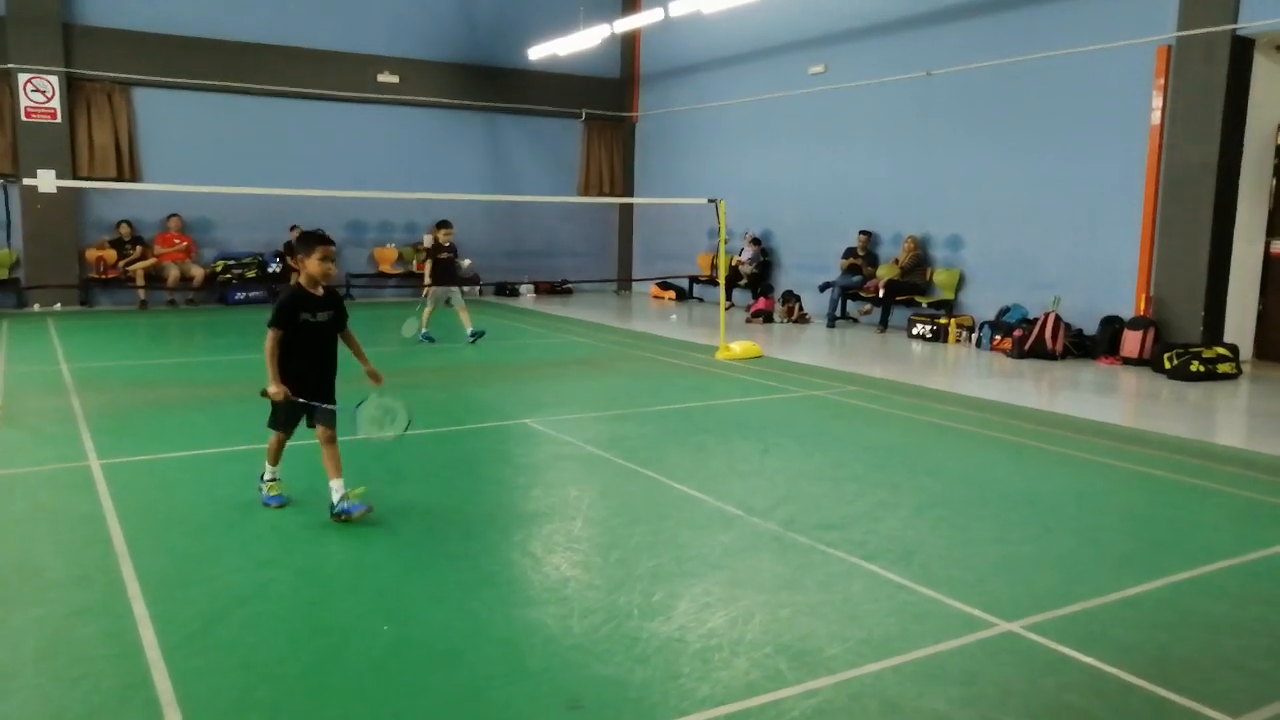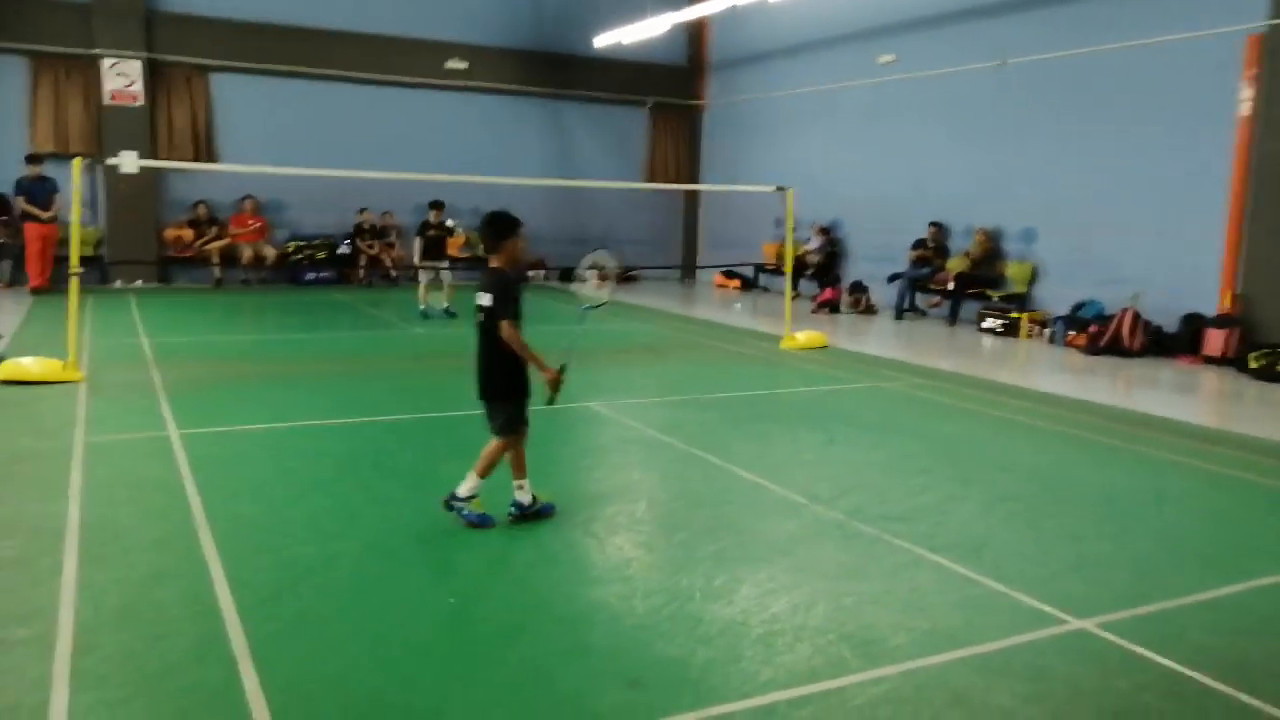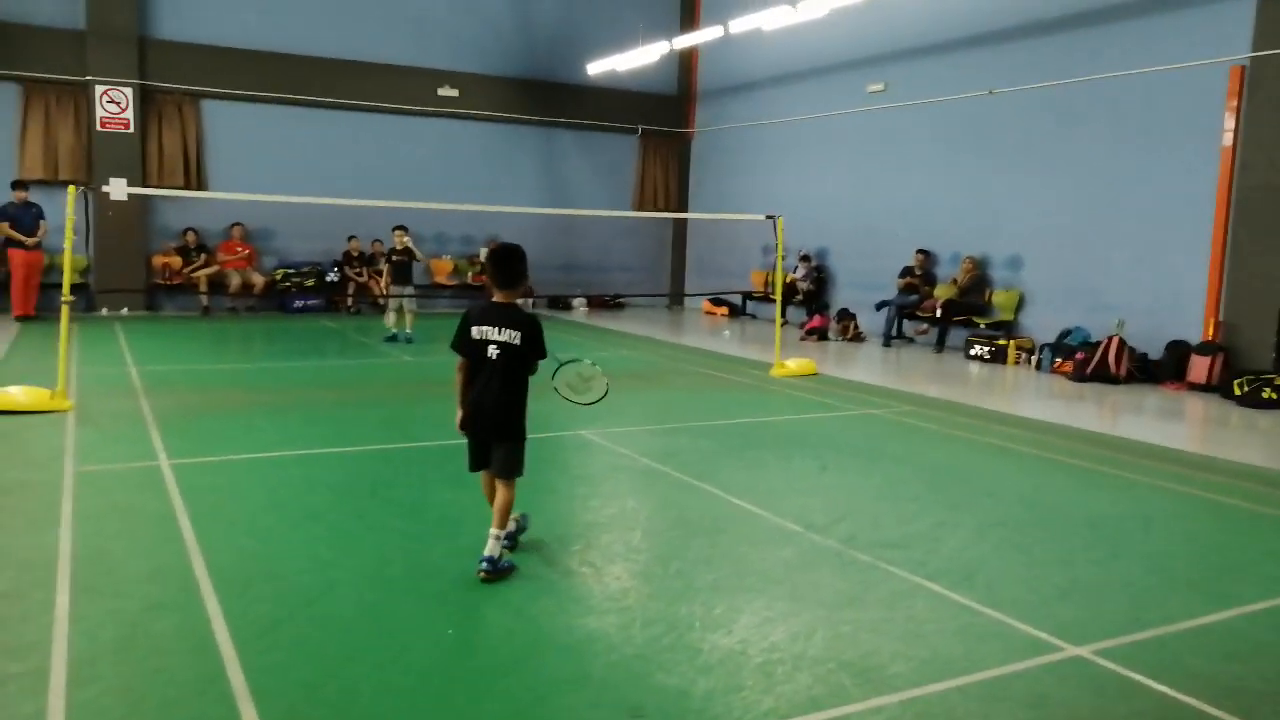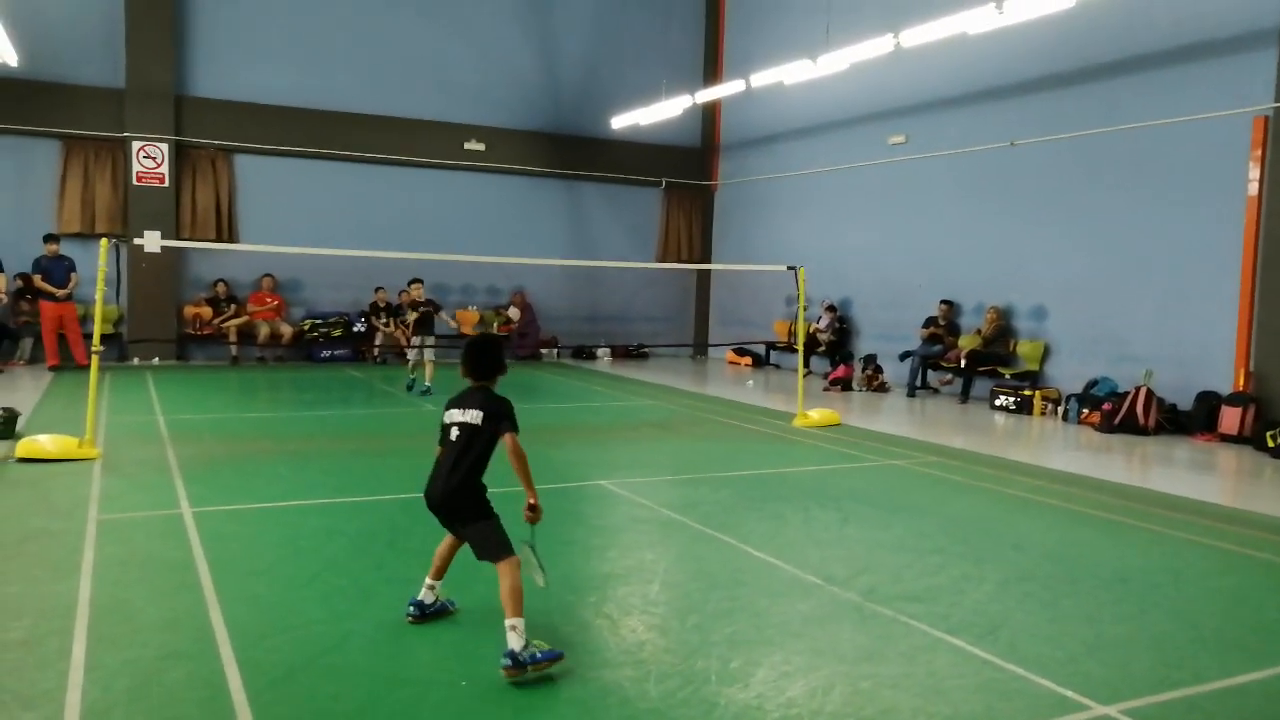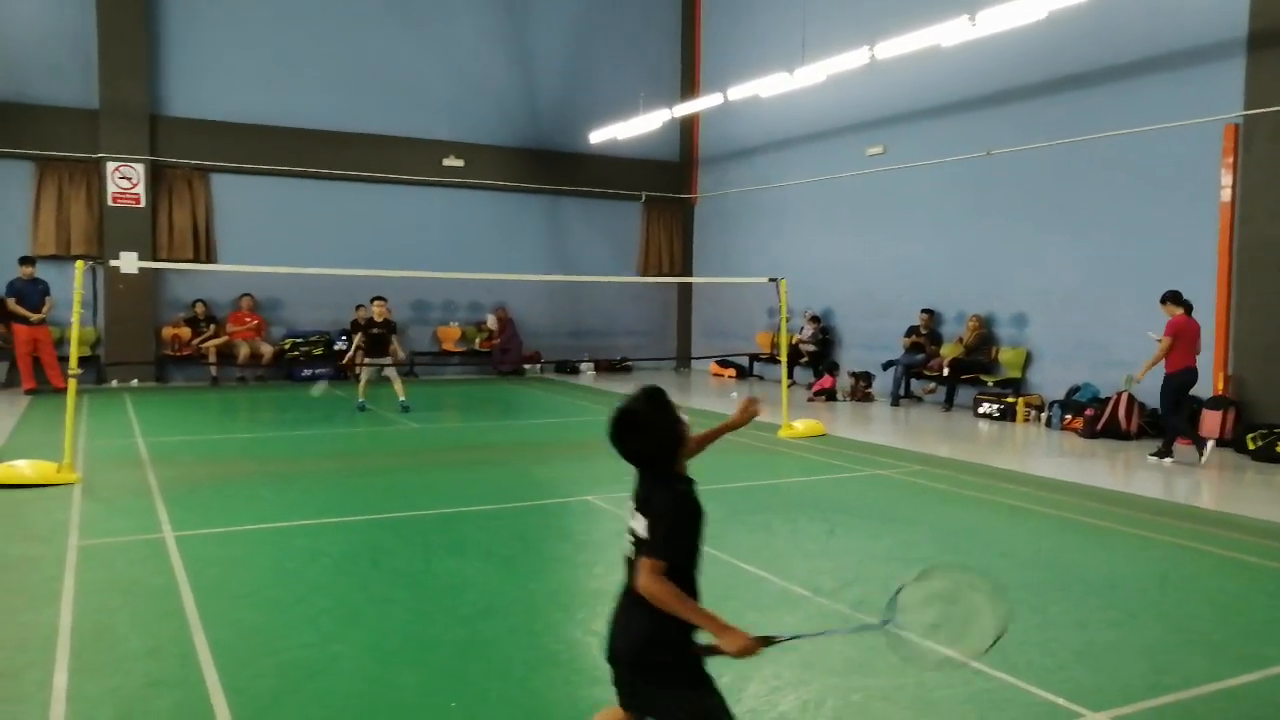
dt=1s
person 1, frame 1
left shoulder: (332, 298)
right shoulder: (290, 300)
left elbow: (344, 332)
right elbow: (272, 341)
left wrist: (366, 364)
right wrist: (273, 381)
left hip: (323, 381)
right hip: (293, 382)
left knee: (327, 434)
right knee: (281, 434)
left ankle: (341, 500)
right ankle: (269, 478)
person 1, frame 2
left shoulder: (489, 280)
right shoulder: (507, 283)
right elbow: (509, 333)
right wrist: (543, 368)
left hip: (495, 372)
right hip: (505, 374)
left knee: (516, 431)
right knee: (506, 436)
left ankle: (524, 500)
right ankle: (463, 496)
person 1, frame 3
left shoulder: (473, 316)
right shoulder: (528, 323)
left elbow: (462, 366)
right elbow: (532, 369)
left wrist: (461, 406)
left hip: (476, 410)
right hip: (508, 413)
left knee: (488, 472)
right knee: (505, 481)
left ankle: (508, 526)
right ankle: (491, 556)
person 1, frame 4
left shoulder: (452, 403)
right shoulder: (497, 405)
right elbow: (512, 446)
right wrist: (531, 495)
left hip: (435, 492)
right hip: (465, 495)
left knee: (456, 534)
right knee: (508, 563)
left ankle: (424, 601)
right ankle: (517, 650)
person 1, frame 5
left shoulder: (652, 477)
right shoulder: (676, 501)
right elbow: (649, 581)
right wrist: (722, 631)
left hip: (629, 635)
right hip: (660, 645)
